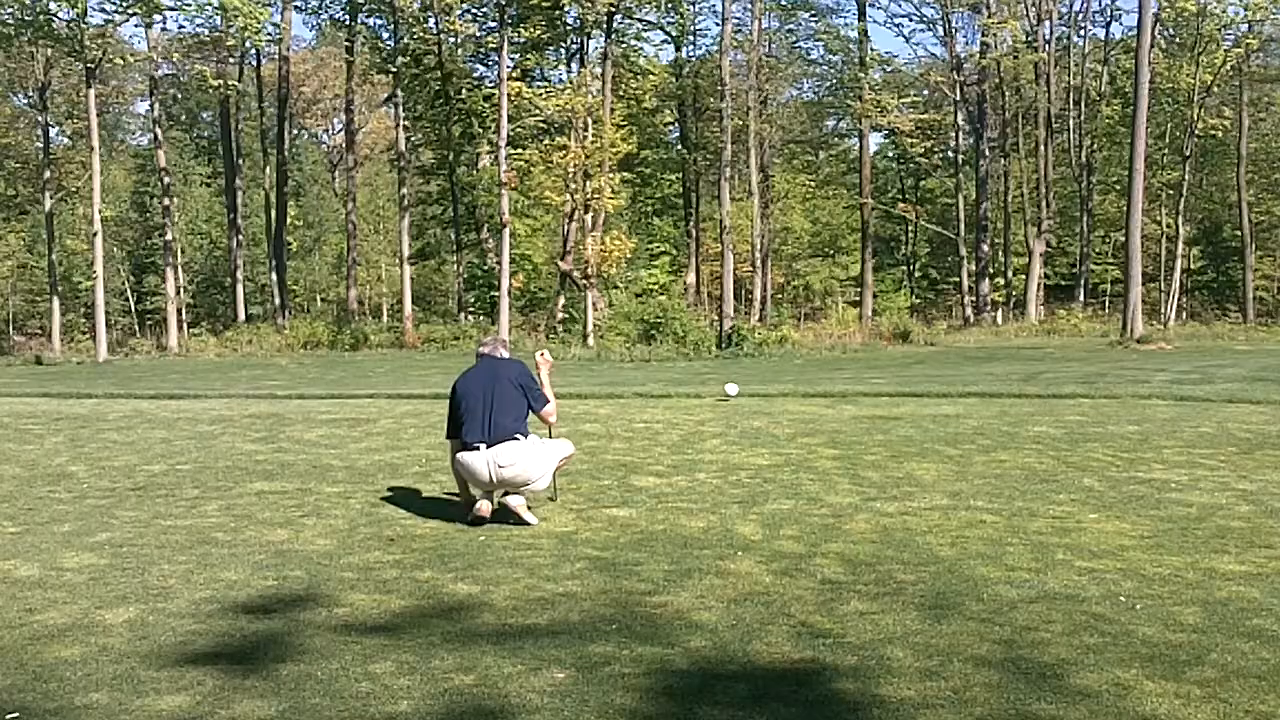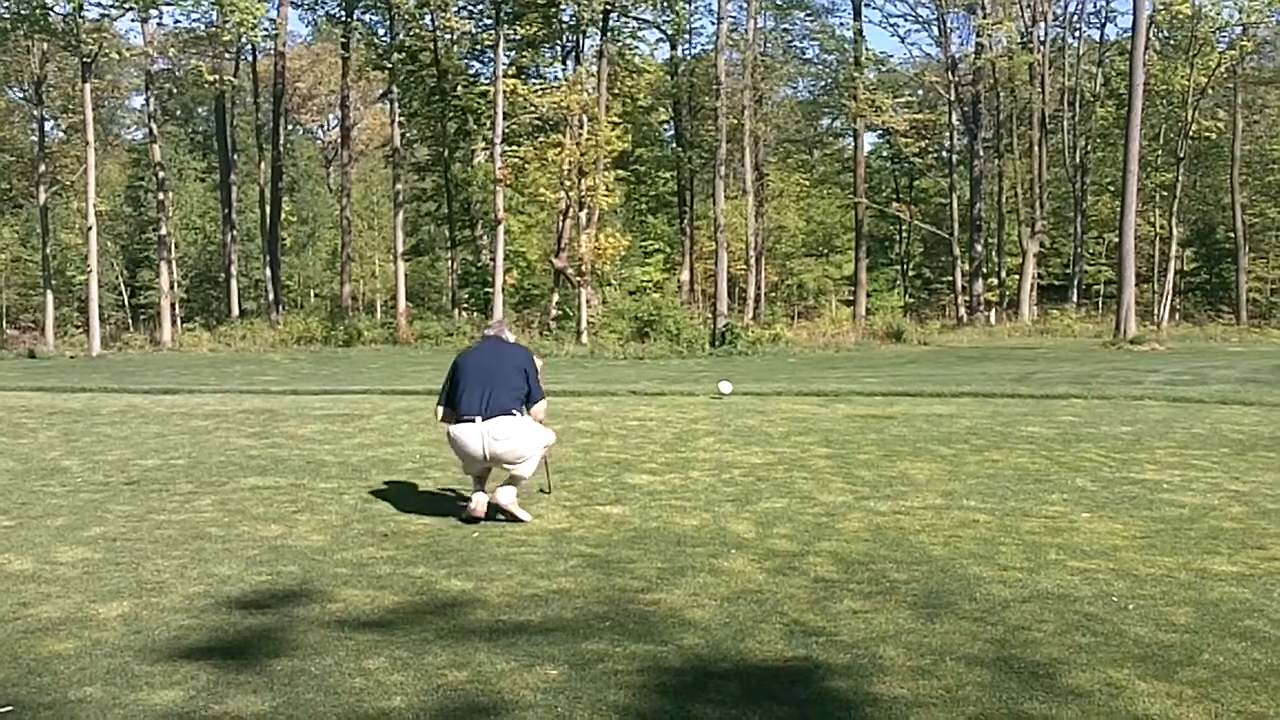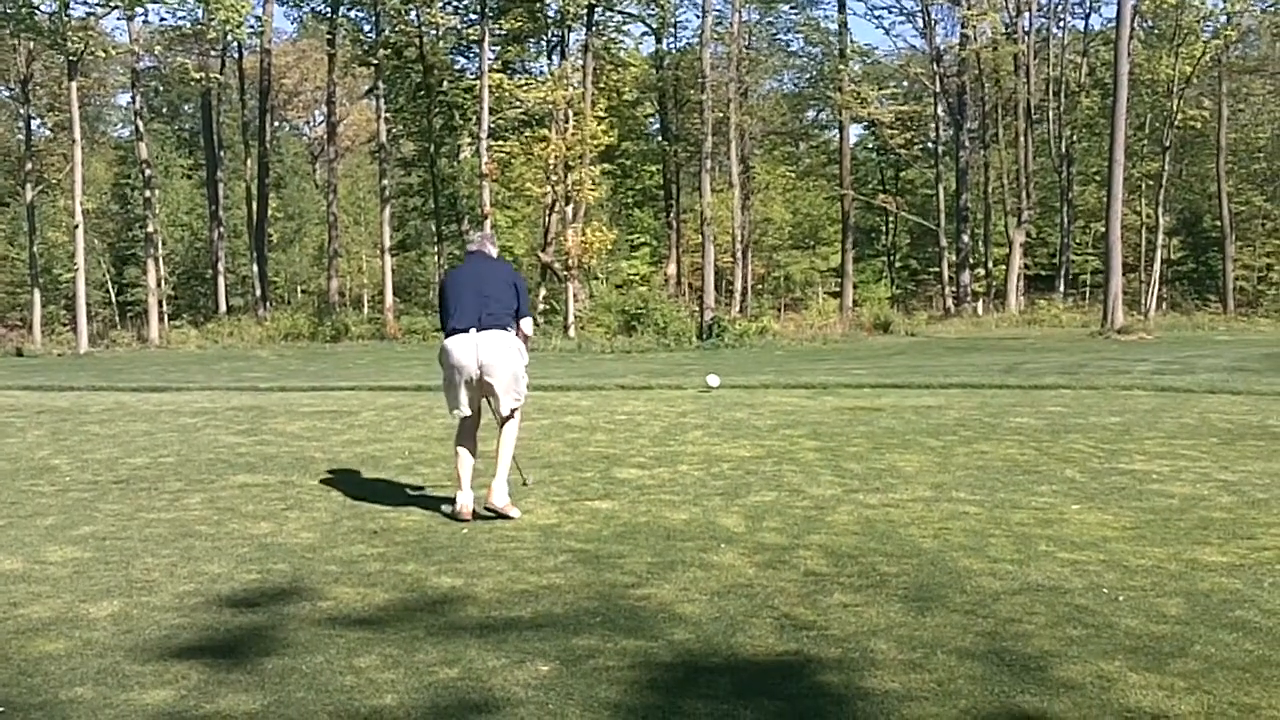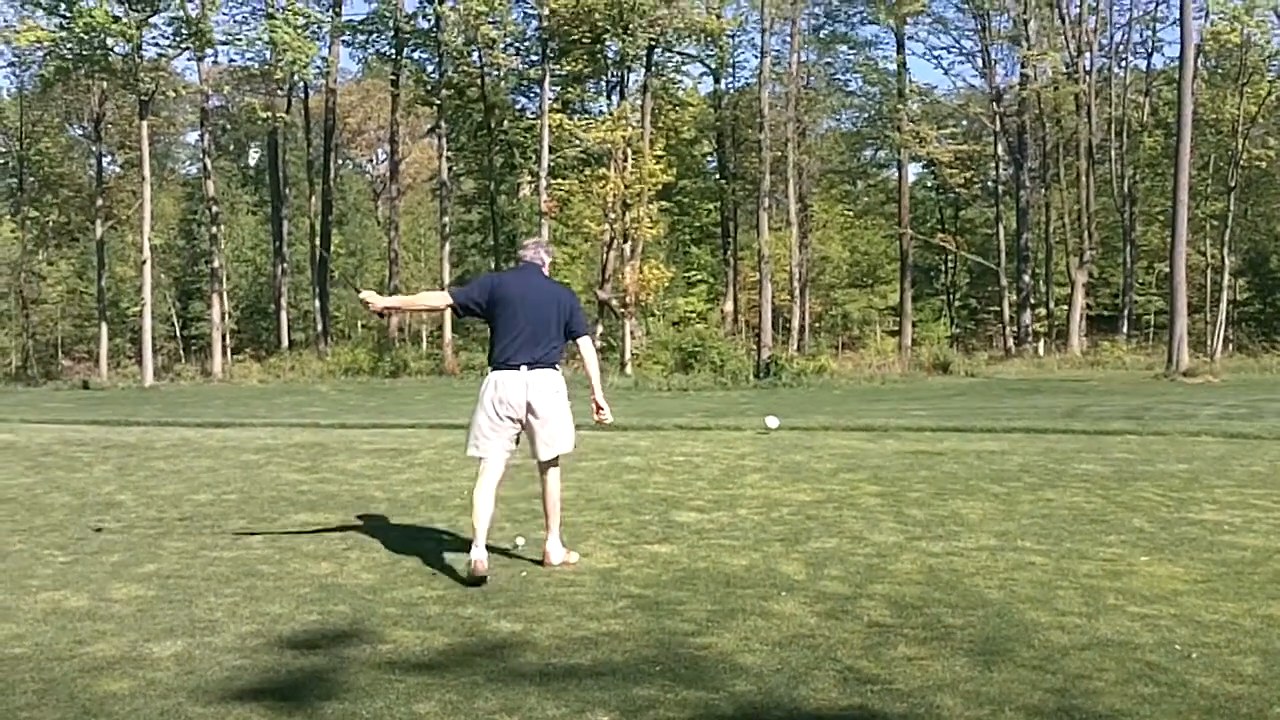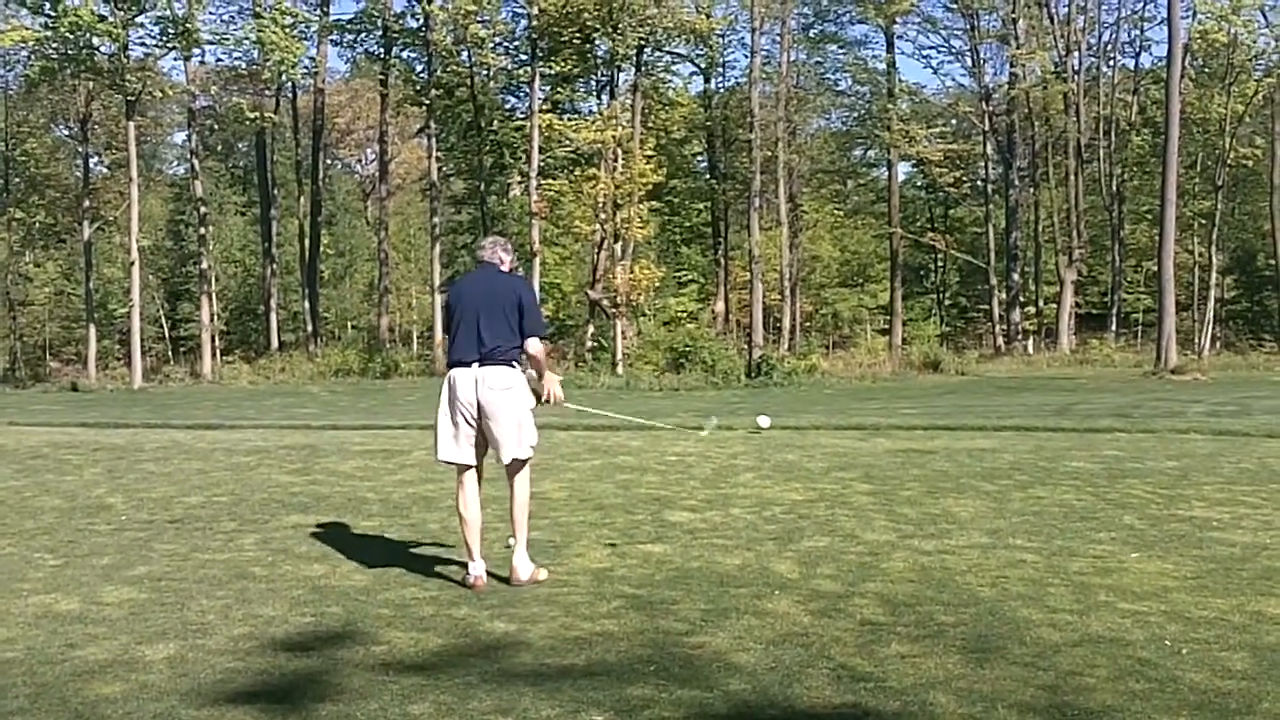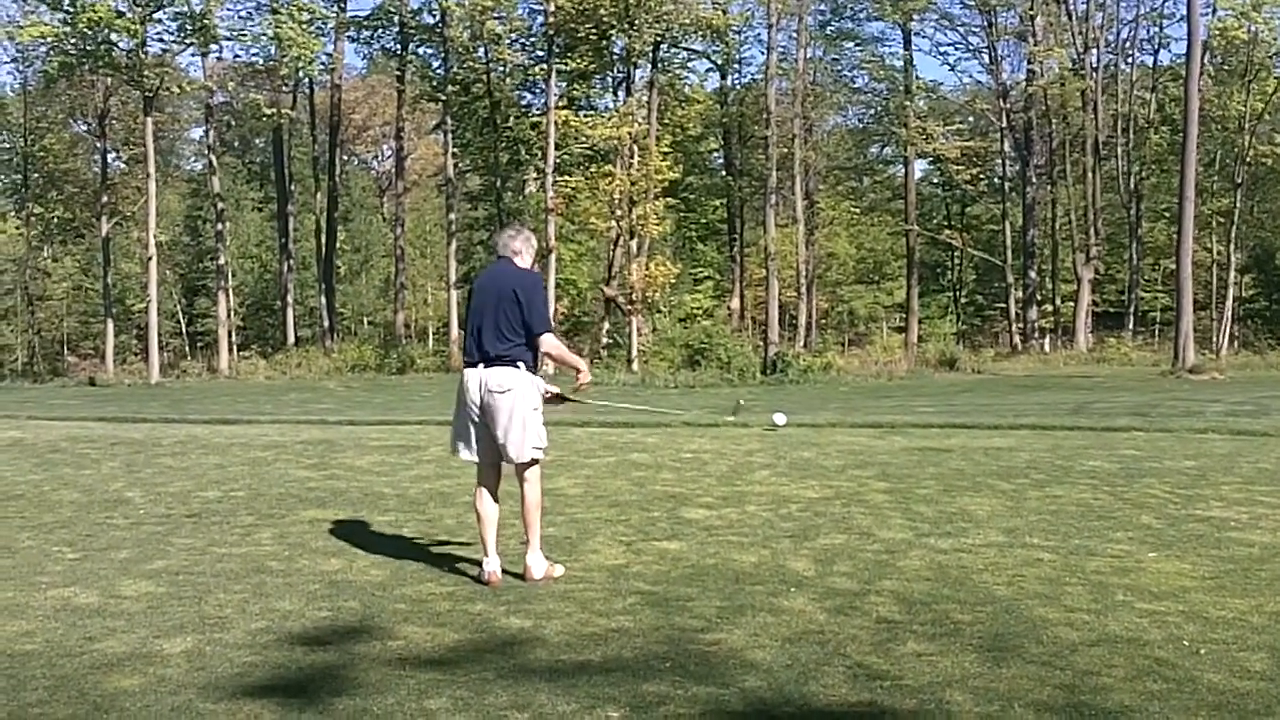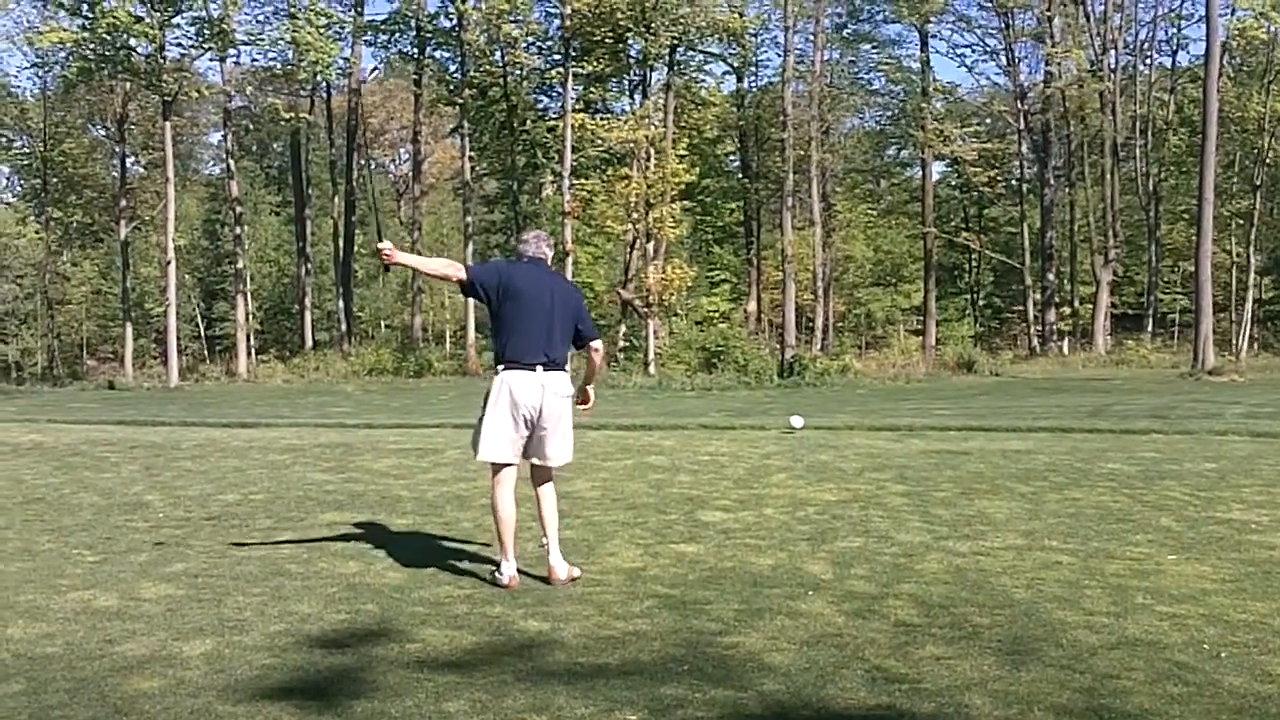
dt=0.7s
person 1, frame 1
left shoulder: (461, 381)
right shoulder: (516, 368)
left elbow: (455, 448)
right elbow: (550, 417)
left wrist: (465, 495)
right wrist: (544, 373)
left hip: (474, 469)
right hip: (514, 460)
right knee: (566, 448)
left ankle: (484, 500)
right ankle: (516, 495)
person 1, frame 2
left shoulder: (464, 356)
right shoulder: (520, 353)
left elbow: (442, 414)
right elbow: (538, 414)
right wrist: (536, 375)
left hip: (465, 437)
right hip: (505, 436)
right knee: (546, 436)
left ankle: (478, 497)
right ankle: (507, 492)
person 1, frame 3
left shoulder: (451, 275)
right shoulder: (508, 271)
right elbow: (526, 329)
right wrist: (517, 355)
left hip: (458, 347)
right hip: (499, 344)
left knee: (467, 422)
right knee: (509, 417)
left ankle: (463, 499)
right ankle: (498, 492)
person 1, frame 4
left shoulder: (496, 282)
right shoulder: (563, 294)
left elbow: (440, 300)
right elbow: (585, 345)
left wrist: (387, 302)
right wrist: (597, 392)
left hip: (503, 384)
right hip: (546, 384)
left knee: (489, 473)
right knee: (550, 467)
left ankle: (478, 550)
right ankle: (553, 546)
person 1, frame 5
left shoulder: (456, 288)
right shoulder: (517, 286)
right elbow: (532, 347)
right wrist: (547, 377)
left hip: (460, 380)
right hip: (501, 380)
left knee: (467, 479)
right knee: (518, 472)
left ankle: (475, 567)
right ankle: (520, 563)
person 1, frame 6
left shoulder: (481, 281)
right shoulder: (527, 280)
right elbow: (544, 342)
left wrist: (537, 383)
right wrist: (579, 366)
left hip: (475, 379)
right hip: (510, 380)
left knee: (487, 474)
right knee: (528, 471)
left ankle: (490, 562)
right ankle: (535, 560)
person 1, frame 7
left shoulder: (506, 275)
right shoulder: (569, 290)
left elbow: (454, 271)
right elbow: (595, 347)
left wrist: (400, 257)
right wrist: (589, 384)
left hip: (514, 384)
right hip: (555, 385)
left knee: (504, 478)
right knee: (544, 477)
left ankle: (508, 567)
right ankle: (557, 562)
